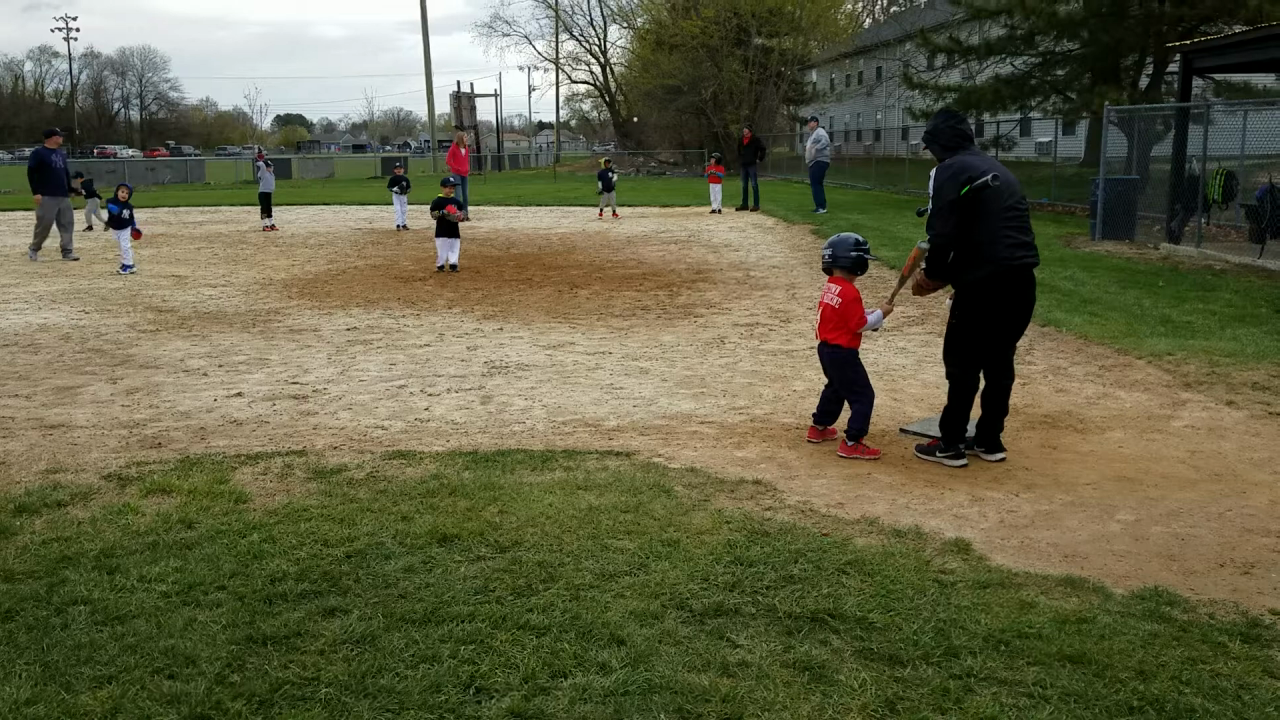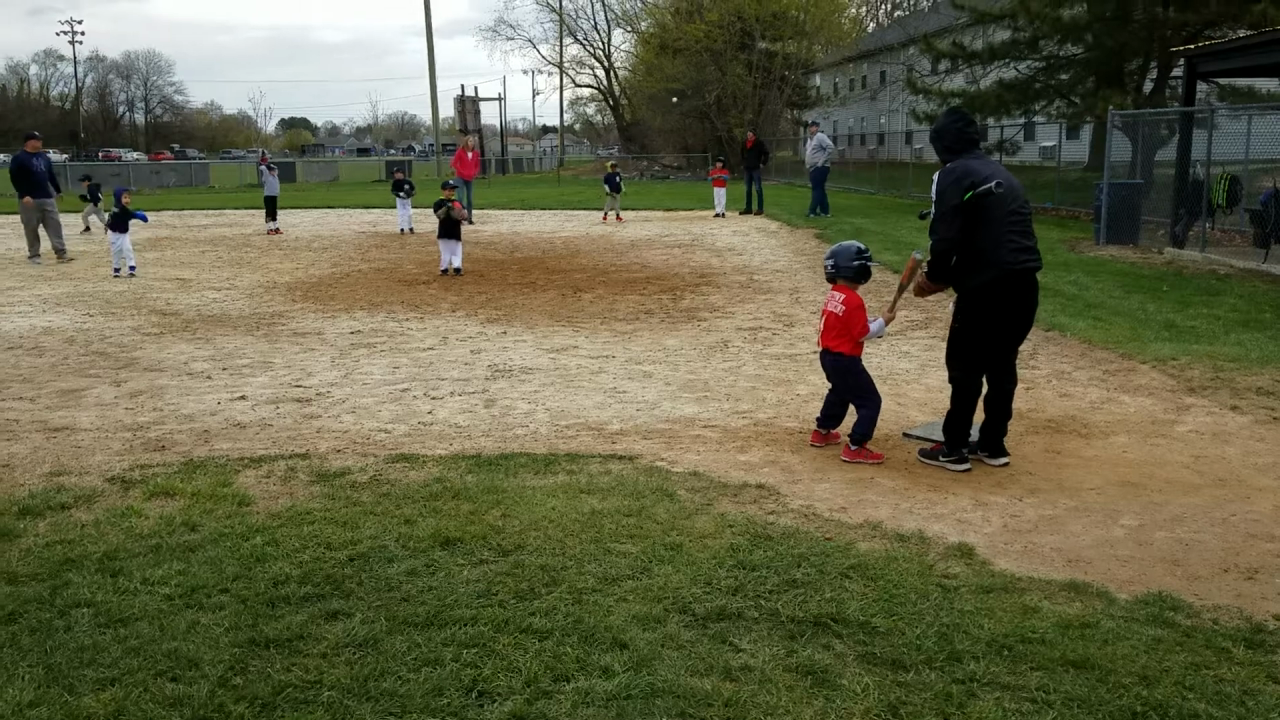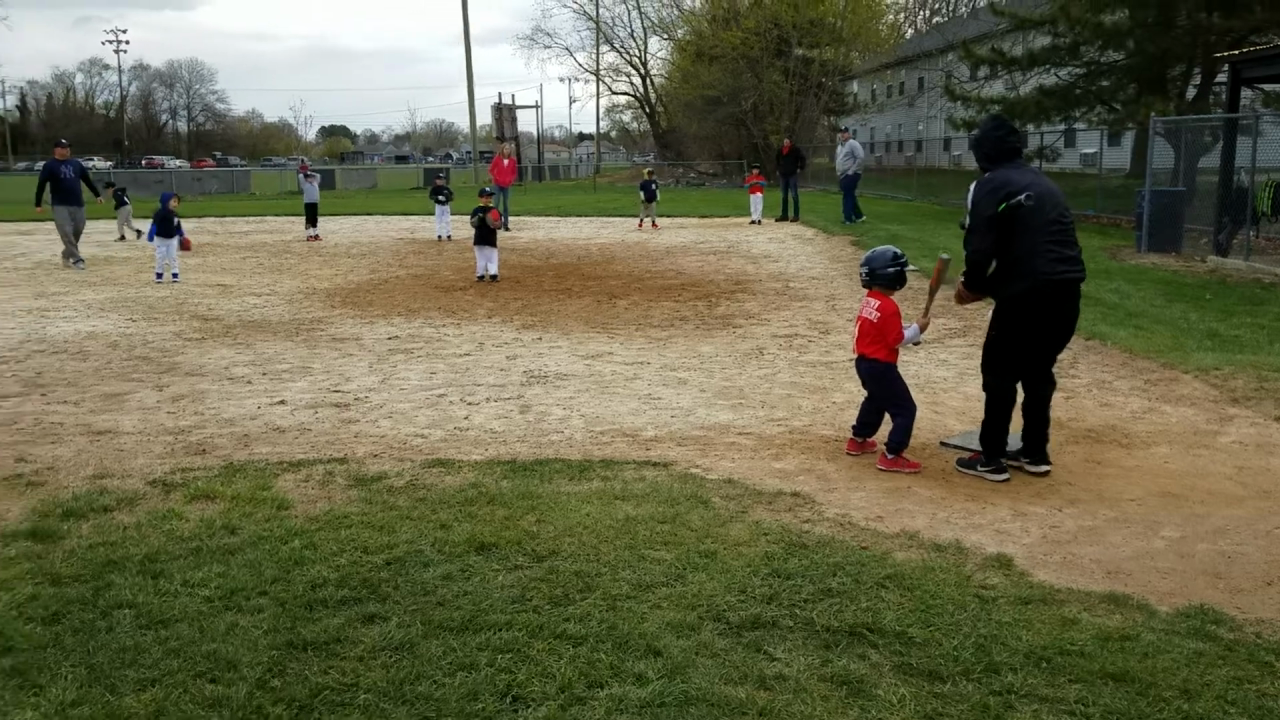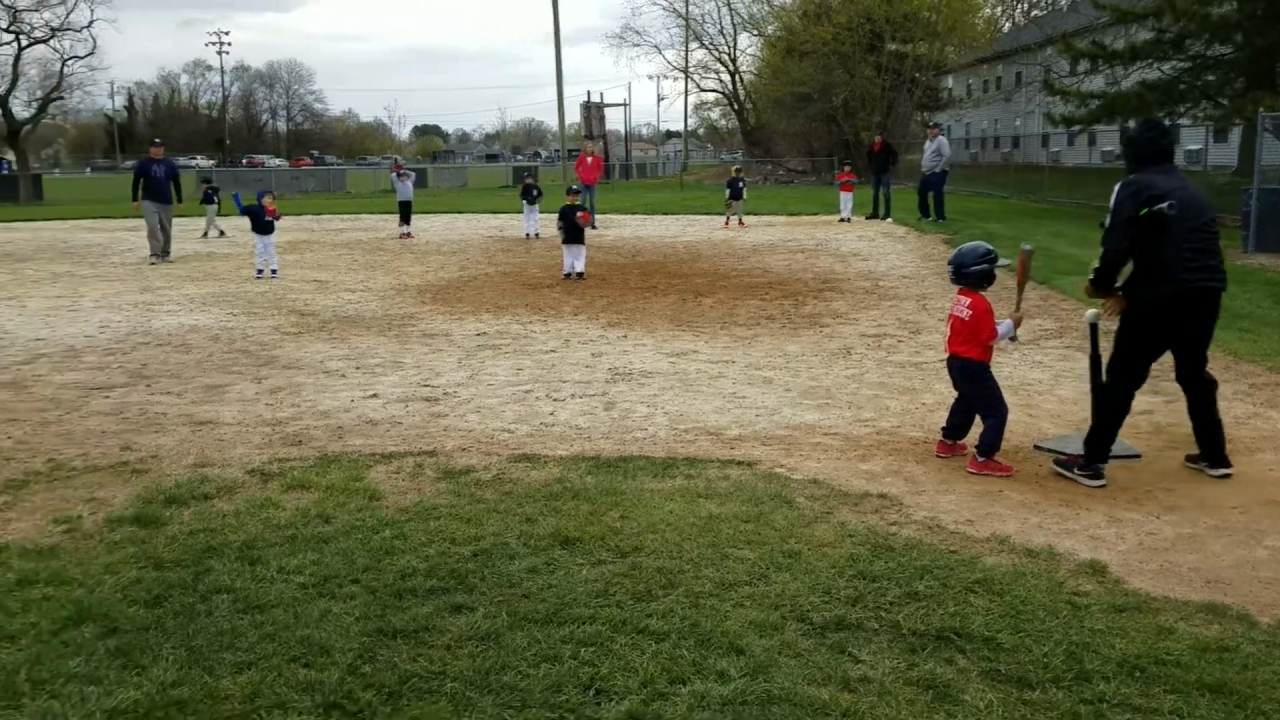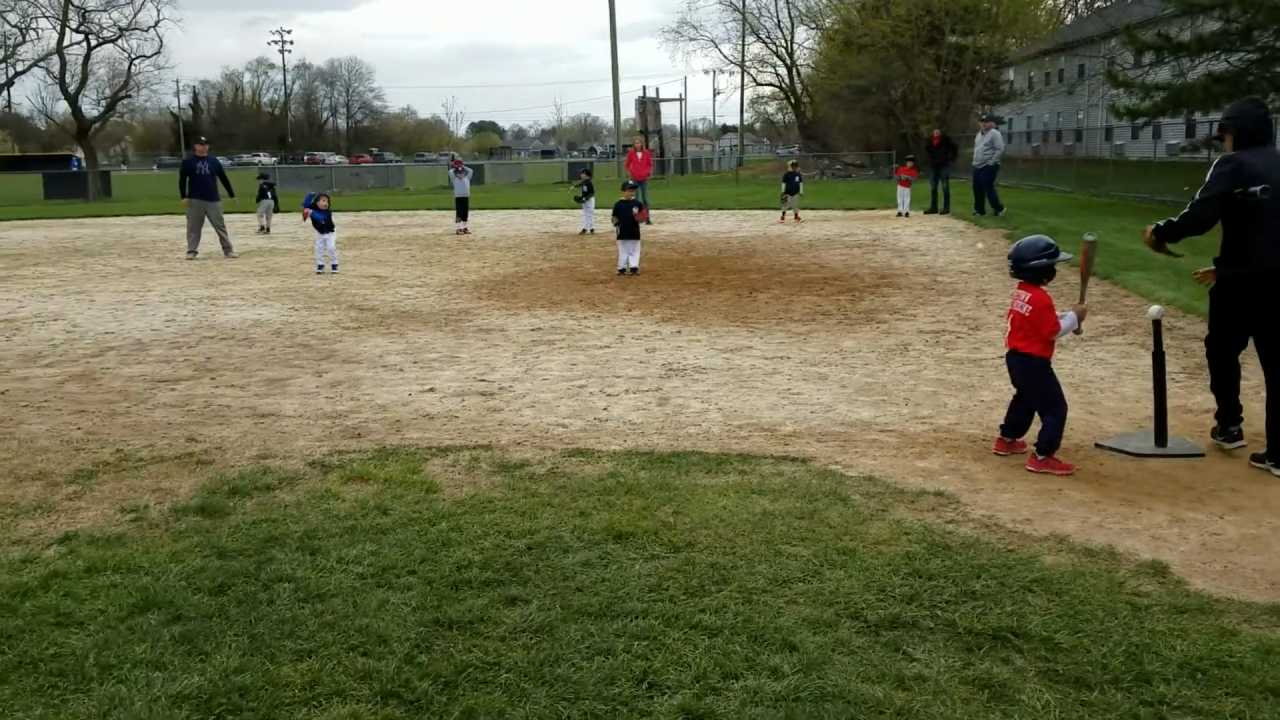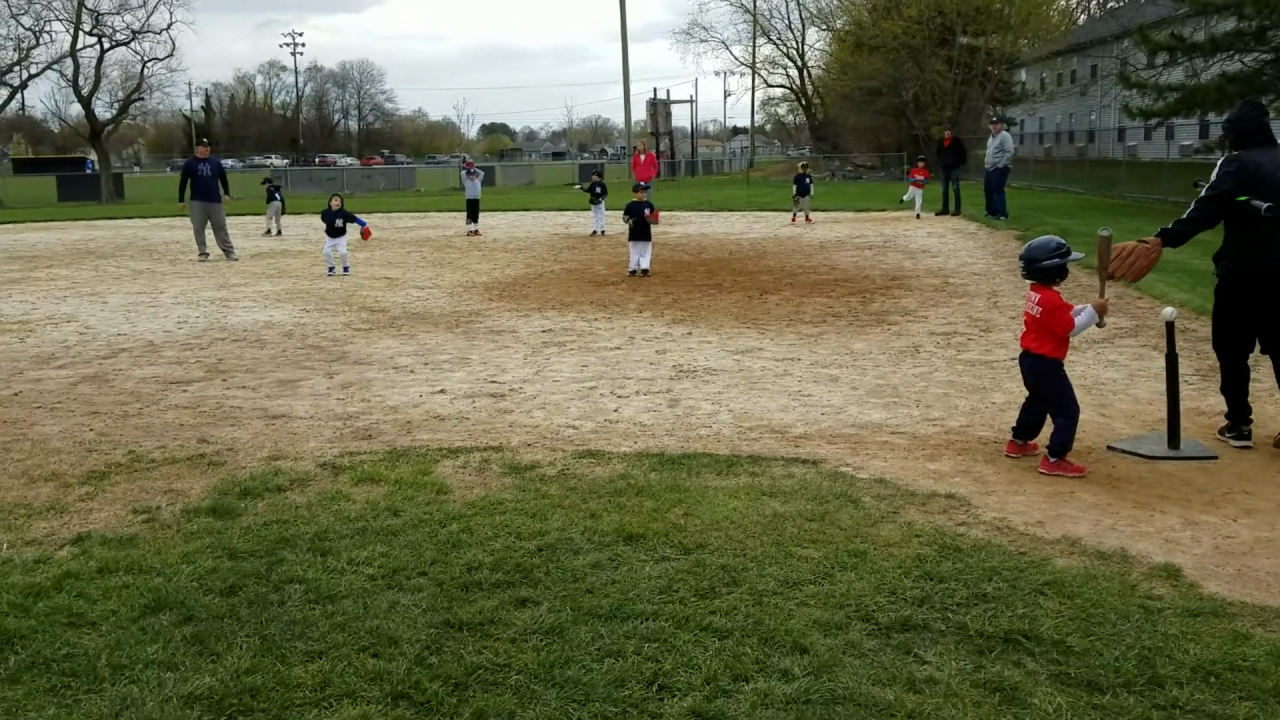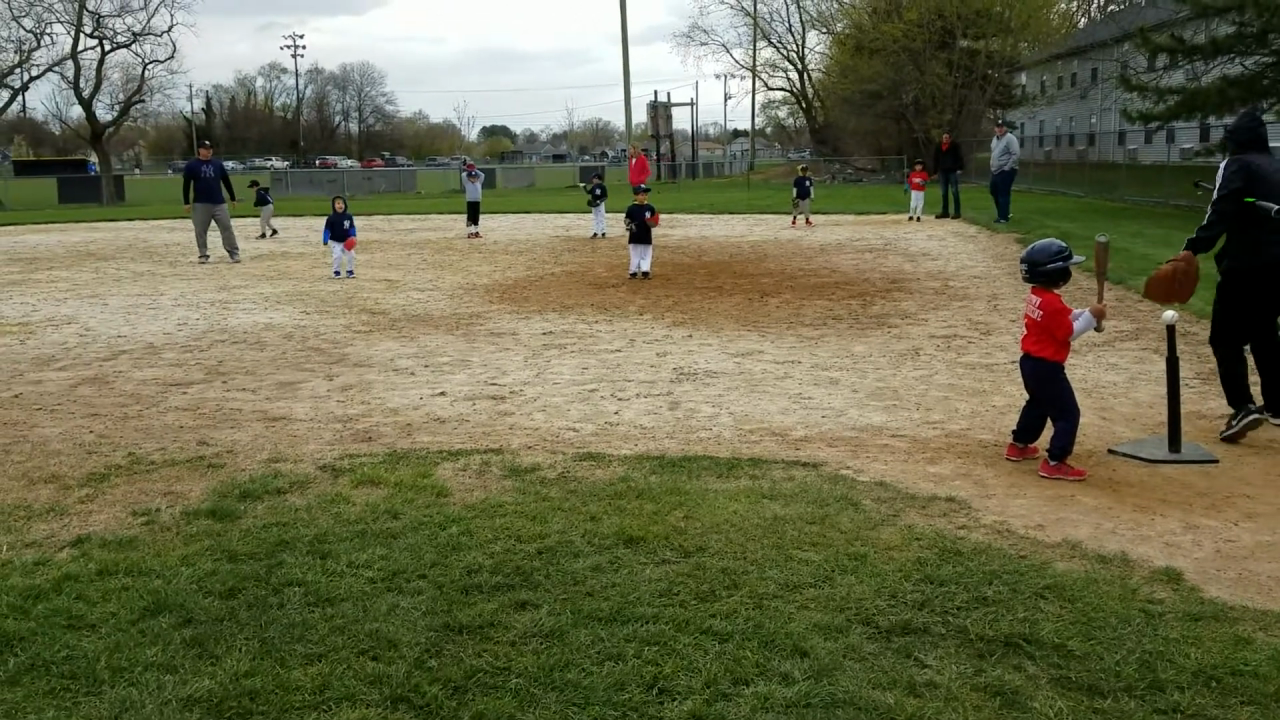
dt=0.4s
person 1, frame 1
left shoulder: (950, 170)
right shoulder: (997, 169)
left elbow: (944, 233)
left wrist: (933, 273)
right wrist: (944, 273)
left hip: (985, 282)
right hip: (1021, 278)
left knee: (963, 361)
right knee: (999, 361)
left ankle: (951, 445)
right ankle: (989, 440)
person 1, frame 2
left shoulder: (953, 174)
right shoulder: (1000, 173)
left elbow: (946, 237)
left wrist: (935, 276)
right wrist: (946, 276)
left hip: (988, 286)
right hip: (1024, 283)
left knee: (966, 366)
right knee: (1002, 365)
left ankle: (955, 450)
right ankle: (993, 445)
person 1, frame 3
left shoulder: (990, 186)
right shoulder: (1044, 182)
left elbow: (980, 246)
left wrist: (972, 284)
right wrist: (987, 284)
left hip: (1026, 293)
right hip: (1066, 290)
left knee: (1000, 372)
right knee: (1038, 371)
left ankle: (992, 459)
right ankle: (1035, 452)
person 1, frame 4
left shoulder: (1135, 187)
right shoulder: (1194, 191)
left elbow: (1117, 246)
left wrist: (1100, 285)
right wrist: (1130, 291)
left hip: (1161, 297)
right hip: (1205, 297)
left knee: (1121, 377)
right knee: (1194, 373)
left ankle: (1092, 462)
right ankle: (1214, 456)
person 1, frame 5
left shoulder: (1233, 165)
left elbow: (1201, 215)
left wrist: (1161, 232)
left hip: (1245, 277)
left knee: (1222, 350)
left ankle: (1229, 426)
person 1, frame 6
left shoulder: (1236, 164)
left elbow: (1206, 210)
left wrist: (1164, 238)
left hip: (1245, 272)
left knee: (1232, 347)
left ankle: (1239, 425)
person 1, frame 7
left shoulder: (1236, 165)
left elbow: (1221, 212)
left wrist: (1194, 247)
left hip: (1246, 266)
left knee: (1226, 339)
left ankle: (1243, 408)
person 2, frame 1
left shoulder: (830, 286)
right shoulder: (849, 292)
right elbow: (859, 325)
left wrist: (870, 314)
right wrist: (880, 314)
left hip: (826, 348)
right hip: (842, 353)
left knee: (835, 388)
right knee: (863, 396)
left ankle: (819, 427)
right ankle: (851, 443)
person 2, frame 2
left shoulder: (833, 294)
right shoulder: (853, 300)
right elbow: (862, 334)
left wrist: (874, 321)
right wrist: (882, 323)
left hip: (828, 355)
right hip: (844, 360)
left knee: (840, 392)
right knee: (870, 401)
left ankle: (822, 431)
right ankle: (855, 447)
person 2, frame 3
left shoulder: (869, 300)
right shoulder: (888, 307)
right elbow: (897, 340)
left wrist: (909, 328)
right wrist: (917, 329)
left hip: (864, 362)
right hip: (880, 366)
left knee: (876, 400)
right knee: (905, 409)
left ankle: (858, 439)
right ankle: (891, 456)
person 2, frame 4
left shoulder: (960, 298)
right shoulder: (980, 304)
right elbow: (991, 337)
left wrist: (1003, 324)
right wrist: (1011, 324)
left hip: (956, 361)
right hip: (973, 366)
left knee: (966, 401)
right knee: (996, 411)
left ankle: (948, 442)
right ankle: (982, 459)
person 2, frame 5
left shoulder: (1020, 292)
right shoulder: (1040, 299)
right elbow: (1053, 332)
left wrist: (1065, 316)
right wrist: (1074, 317)
left hip: (1016, 357)
right hip: (1033, 362)
left knee: (1025, 398)
right knee: (1055, 408)
left ankle: (1006, 439)
right ankle: (1042, 457)
person 2, frame 6
left shoulder: (1035, 292)
right shoulder: (1051, 299)
left elbow: (1066, 313)
right elbow: (1069, 328)
left wrist: (1088, 309)
right wrist: (1093, 311)
left hip: (1029, 359)
right hip: (1046, 363)
left knee: (1037, 401)
right knee: (1067, 410)
left ankle: (1018, 441)
right ankle: (1054, 459)
person 2, frame 7
left shoulder: (1036, 295)
right shoulder: (1051, 302)
left elbow: (1065, 317)
right elbow: (1069, 333)
left wrist: (1088, 313)
right wrist: (1091, 316)
left hip: (1030, 361)
right hip: (1047, 367)
left knee: (1038, 404)
right knee: (1067, 413)
left ankle: (1019, 445)
right ankle: (1054, 463)
